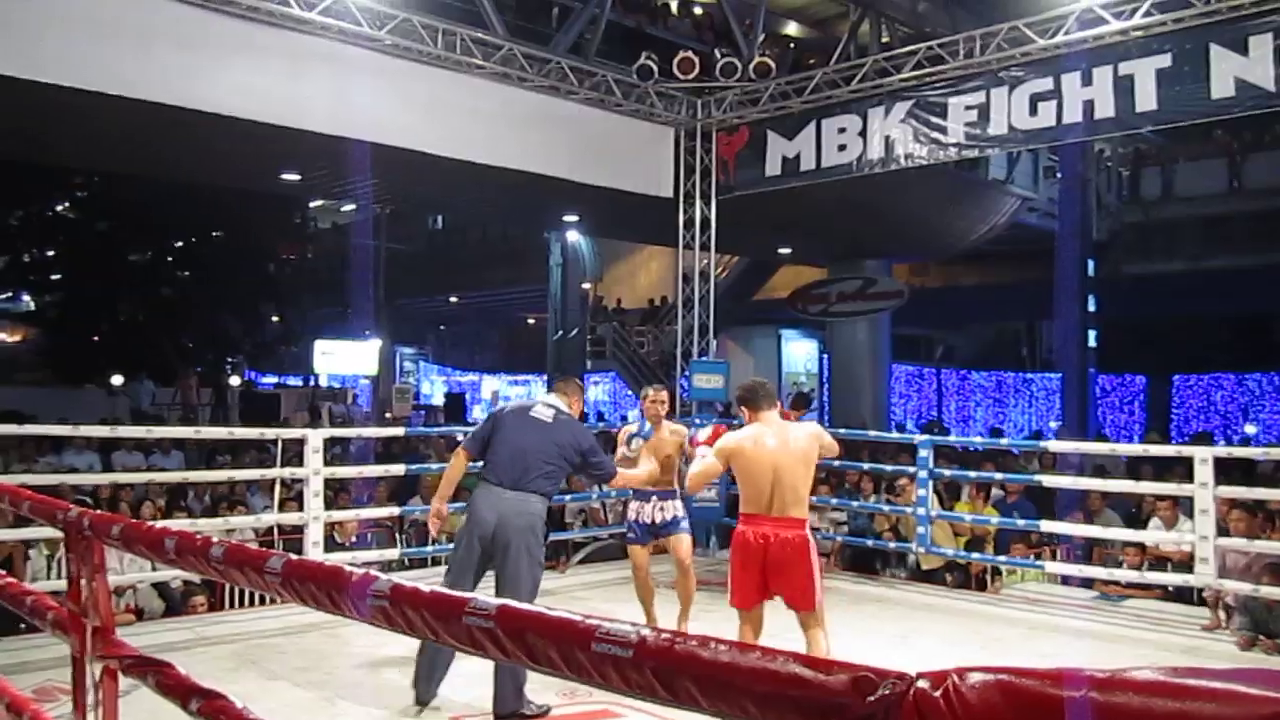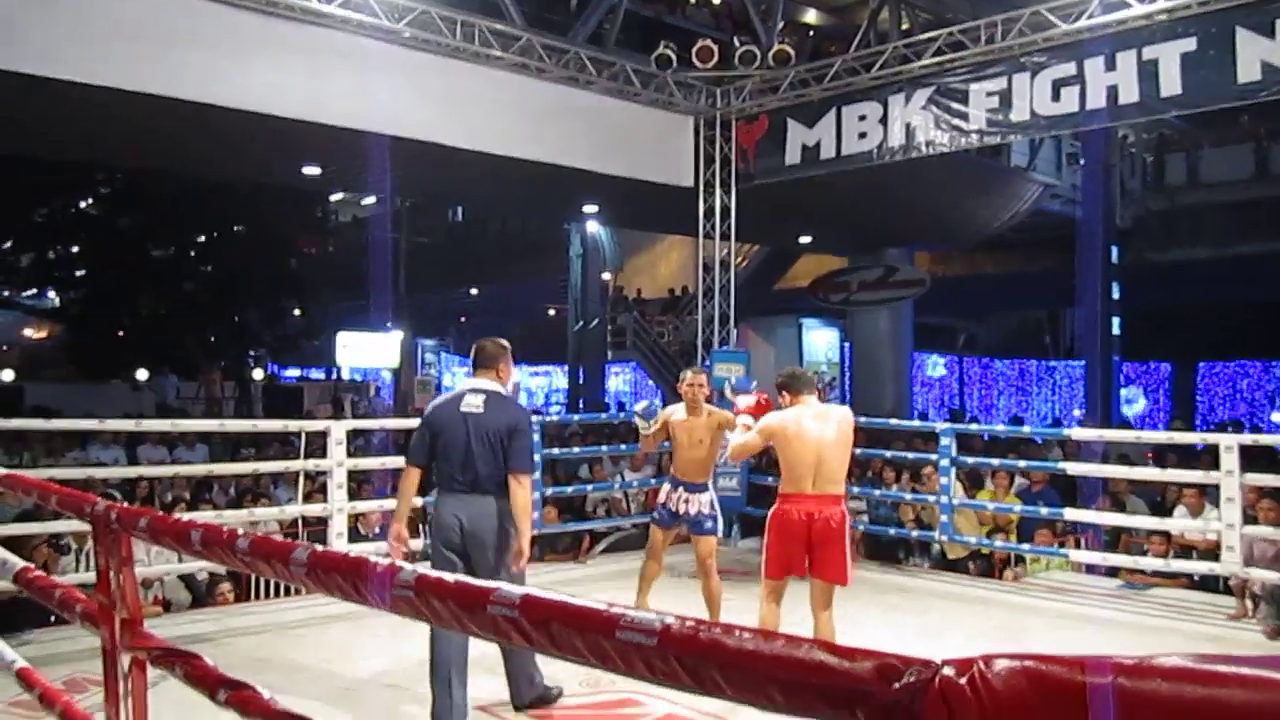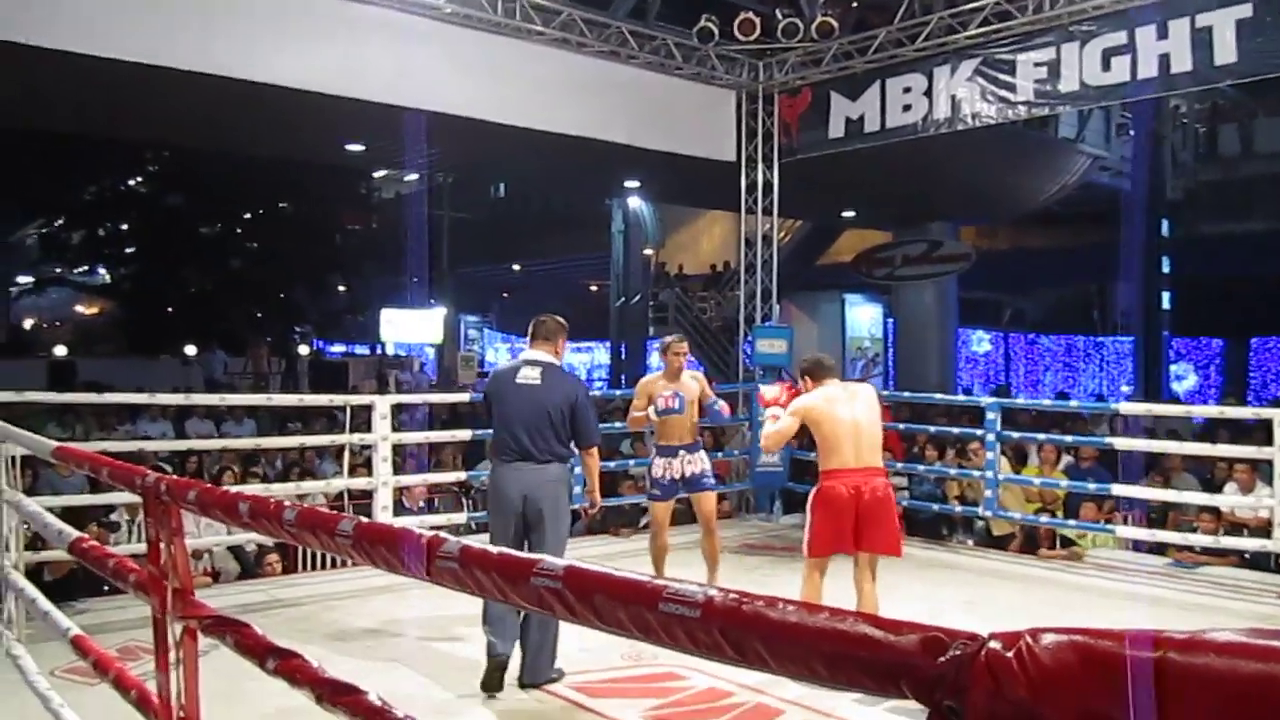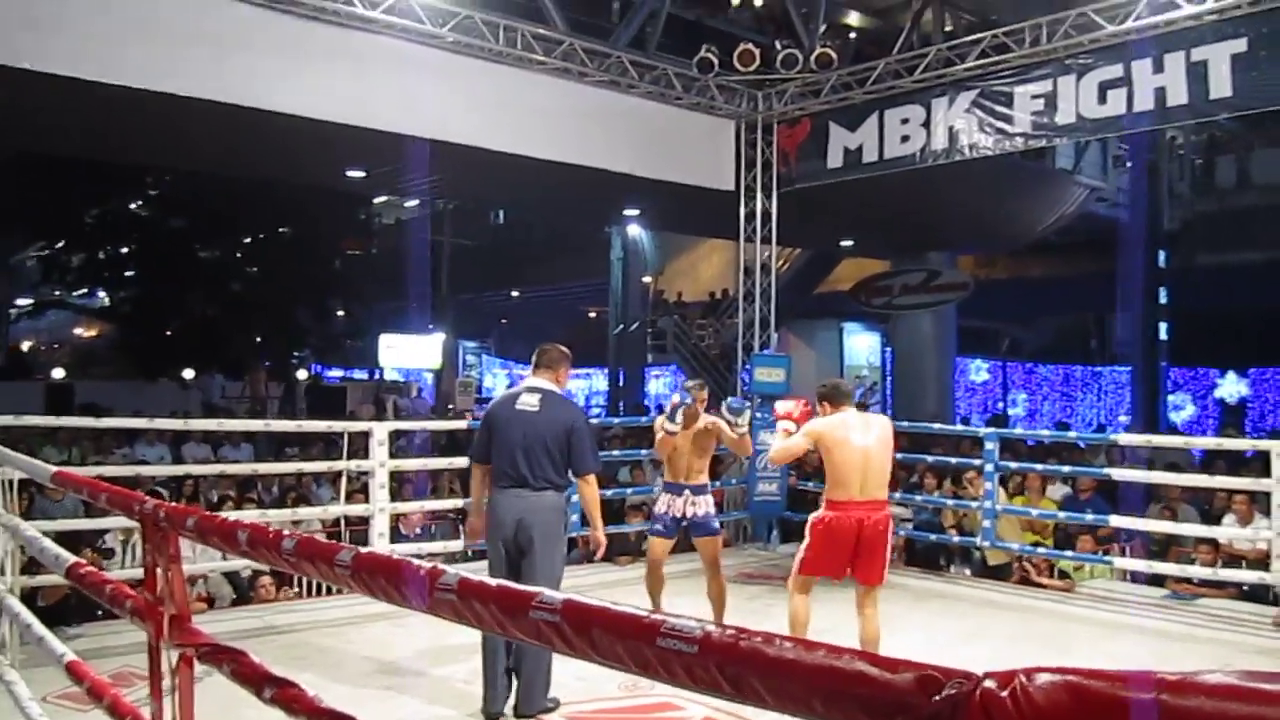
dt=0.7s
person 1, frame 1
left shoulder: (507, 412)
right shoulder: (575, 433)
left elbow: (463, 454)
right elbow: (613, 477)
left wrist: (440, 500)
right wrist: (647, 471)
left hip: (484, 502)
right hip: (524, 513)
left knee: (454, 595)
left ankle: (425, 686)
person 1, frame 2
left shoulder: (438, 409)
right shoulder: (514, 413)
left elbow: (414, 469)
right elbow: (519, 479)
left wrist: (400, 520)
right wrist: (523, 533)
left hip: (446, 513)
right hip: (490, 515)
person 1, frame 3
left shoulder: (497, 379)
right shoulder: (570, 385)
right elbow: (588, 448)
right wrist: (593, 488)
left hip: (505, 478)
right hip: (549, 481)
left ankle: (498, 648)
right ankle: (537, 668)
person 1, frame 4
left shoulder: (498, 406)
right shoulder: (570, 413)
left elbow: (480, 466)
right elbow: (587, 477)
left wrist: (477, 514)
right wrist: (597, 526)
left hip: (502, 506)
right hip: (546, 509)
person 2, frame 1
left shoulder: (733, 441)
right shoulder: (810, 432)
left elbow: (692, 484)
right elbow: (834, 450)
left wrist: (703, 451)
left hip: (750, 535)
right hip: (793, 536)
left knee: (749, 627)
right knee: (814, 626)
person 2, frame 2
left shoulder: (776, 421)
right shoulder: (844, 415)
left elbow: (735, 453)
left wrist: (745, 420)
left hip: (790, 511)
right hip: (831, 512)
left knee: (771, 596)
right knee: (822, 606)
person 2, frame 3
left shoulder: (805, 403)
right shoulder: (868, 391)
left elbow: (769, 444)
left wrist: (772, 412)
left hip: (834, 488)
right hip: (875, 485)
left knee: (814, 571)
right knee: (866, 577)
person 2, frame 4
left shoulder: (822, 426)
right shoulder: (884, 423)
left elbow: (775, 456)
left wrist: (784, 425)
left hip: (837, 516)
right hip: (877, 516)
left knee: (798, 585)
right knee: (867, 605)
person 3, frame 1
left shoulder: (679, 432)
right shoulder: (629, 432)
right elbow: (617, 468)
right wrist: (630, 449)
left hip: (670, 503)
right hip: (640, 504)
left knee: (685, 562)
right knee: (639, 570)
left ankle: (683, 618)
right ankle: (651, 620)
person 3, frame 2
left shoulder: (717, 417)
right shoulder: (669, 413)
right elbow: (649, 446)
right wrist: (644, 427)
left hip: (700, 494)
right hip: (672, 489)
left knee: (706, 565)
right knee: (653, 551)
left ankle: (715, 625)
right ankle: (641, 601)
person 3, frame 3
left shoulder: (697, 379)
right shoulder: (648, 384)
left elbow: (712, 406)
right elbow: (632, 422)
left wrist: (720, 411)
right wrist: (656, 412)
left hip: (695, 456)
right hip: (664, 459)
left knee: (709, 523)
right knee: (658, 527)
left ankle: (713, 580)
person 3, frame 4
left shoulder: (714, 424)
right shoulder: (663, 422)
left elbow: (745, 451)
right elbow: (660, 453)
left wrist: (741, 424)
right wrist: (674, 423)
left hip: (701, 497)
right hip: (670, 495)
left knee: (713, 566)
right knee: (654, 561)
left ankle: (719, 624)
right ankle: (656, 611)
